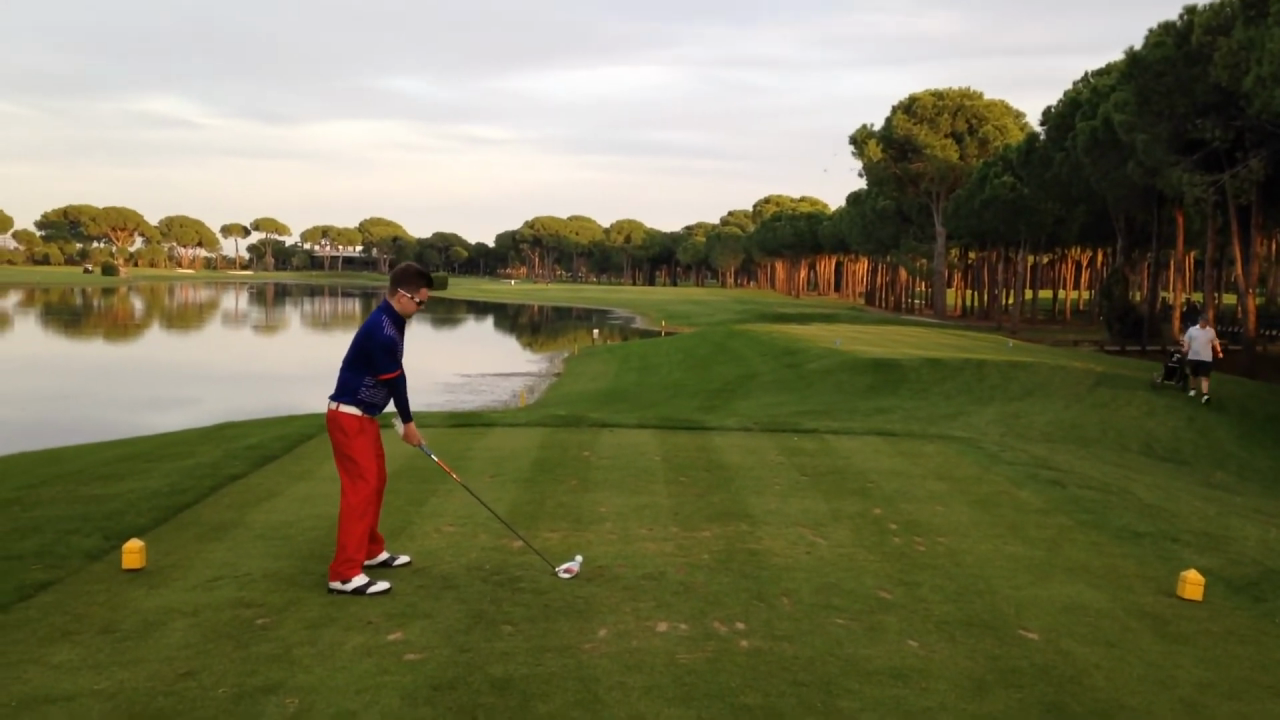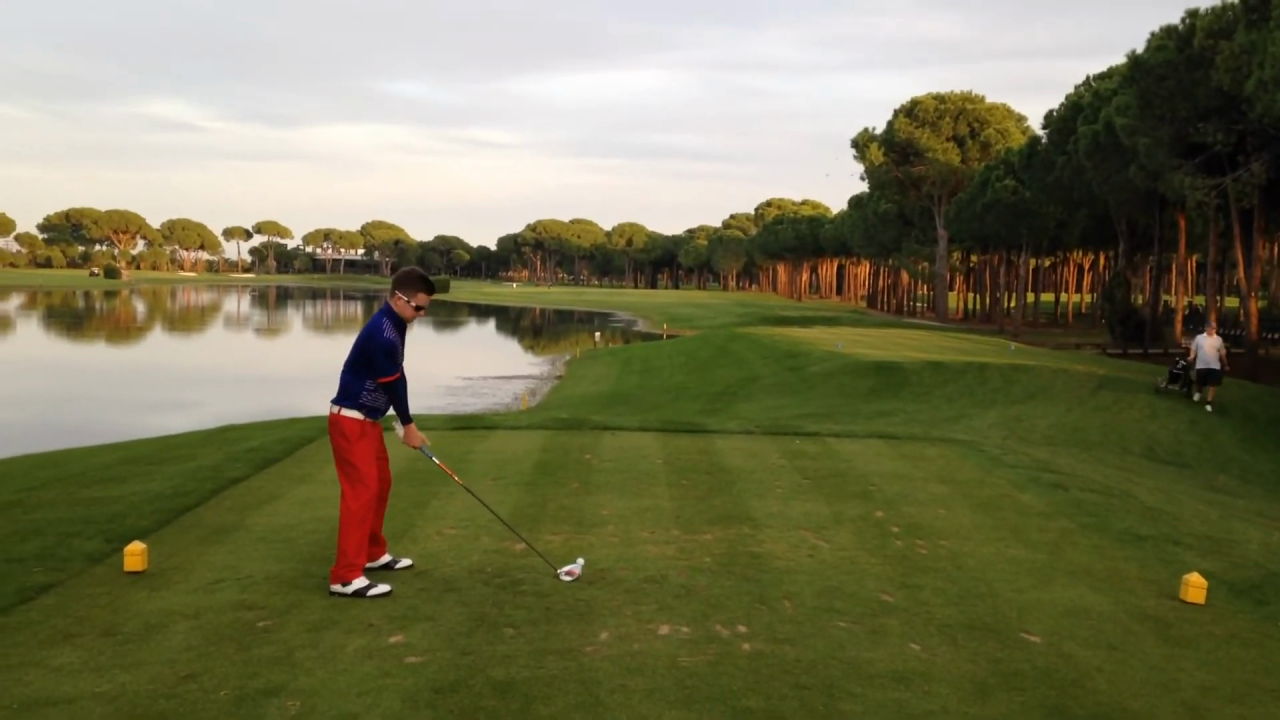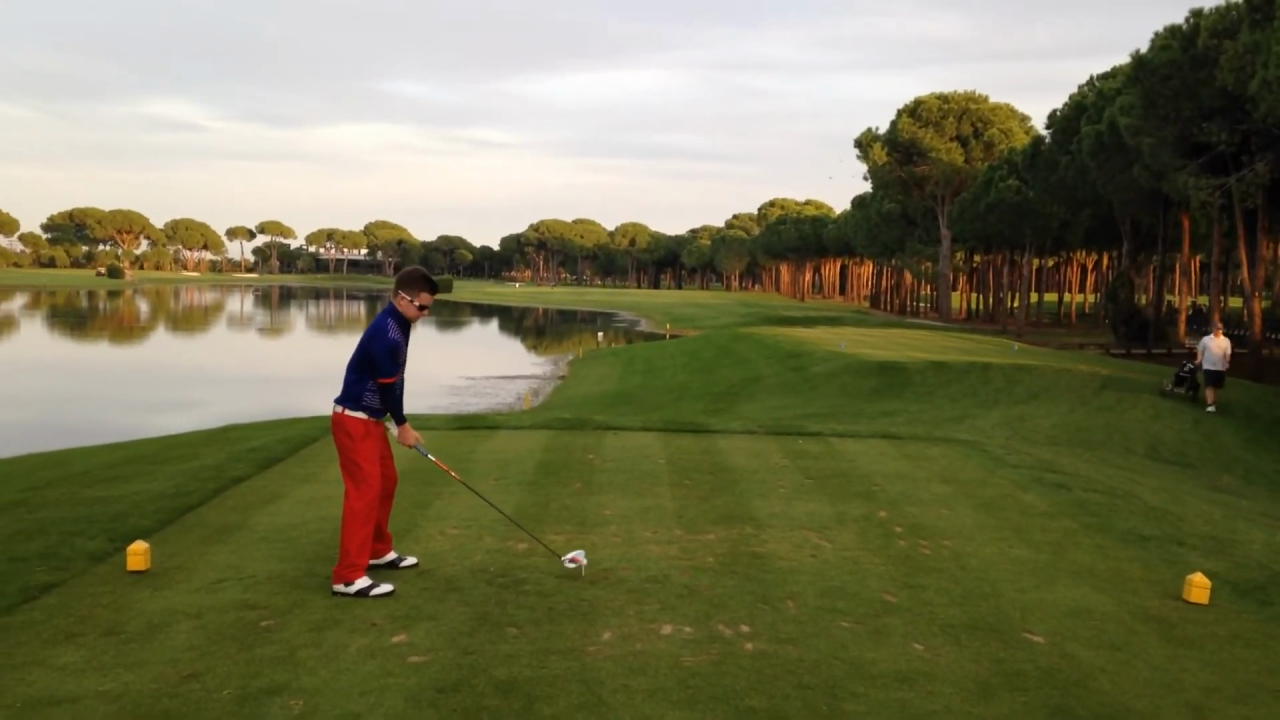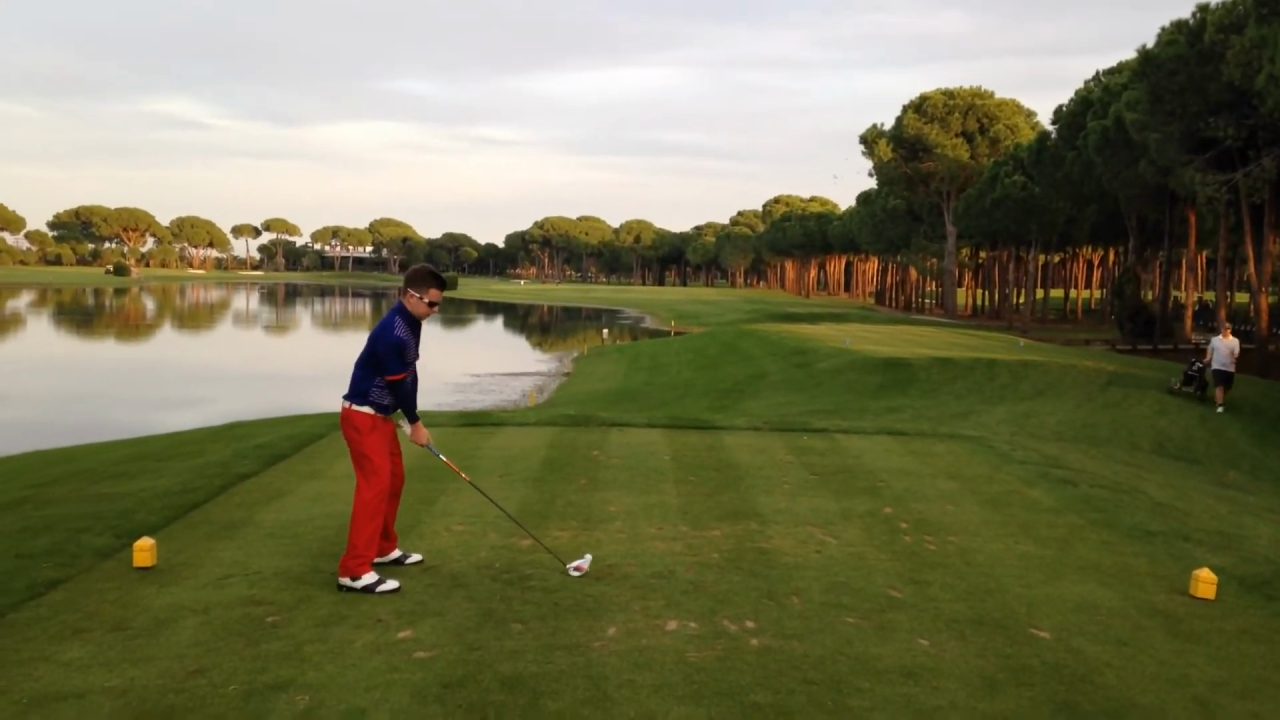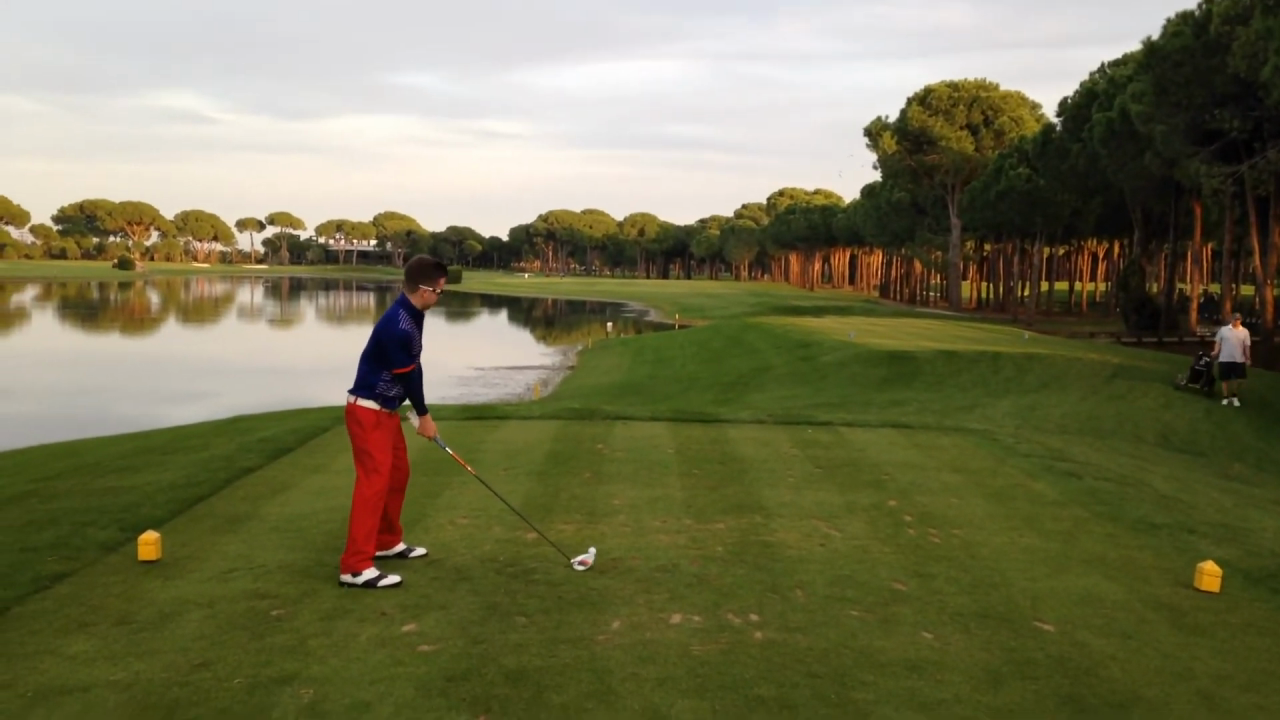
dt=0.2s
person 1, frame 1
left shoulder: (391, 321)
right shoulder: (382, 330)
left elbow: (396, 376)
right elbow: (393, 380)
left wrist: (405, 420)
right wrist: (408, 423)
left hip: (364, 414)
right hip: (349, 415)
left knee: (375, 481)
right knee: (361, 486)
left ankle: (370, 551)
right ankle: (345, 573)
person 1, frame 2
left shoulder: (393, 324)
right shoulder: (381, 333)
left elbow: (397, 378)
right elbow: (392, 383)
left wrist: (407, 424)
right wrist: (408, 426)
left hip: (367, 418)
right hip: (350, 420)
left knee: (379, 484)
right knee: (361, 491)
left ankle: (372, 553)
right ankle: (346, 576)
person 1, frame 3
left shoulder: (398, 325)
right shoulder: (385, 334)
left elbow: (395, 380)
right elbow: (388, 385)
left wrist: (400, 423)
right wrist: (402, 425)
left hip: (371, 418)
right hip: (354, 419)
left knee: (385, 482)
right knee: (364, 491)
left ankle: (379, 551)
right ankle: (348, 576)
person 1, frame 4
left shoulder: (410, 323)
right shoulder: (392, 332)
left elbow: (409, 375)
right elbow: (396, 383)
left wrist: (414, 421)
right wrist: (415, 424)
left hip: (381, 415)
right hip: (362, 414)
left knee: (393, 479)
right knee: (375, 484)
left ankle: (383, 548)
right ankle: (355, 570)
person 1, frame 5
left shoulder: (414, 316)
right shoulder: (396, 325)
left elbow: (414, 368)
right elbow: (406, 375)
left wrist: (423, 413)
right wrist: (423, 417)
left hip: (386, 408)
right hip: (368, 410)
left knee: (397, 473)
right knee: (375, 480)
left ankle: (387, 542)
right ankle: (356, 567)
